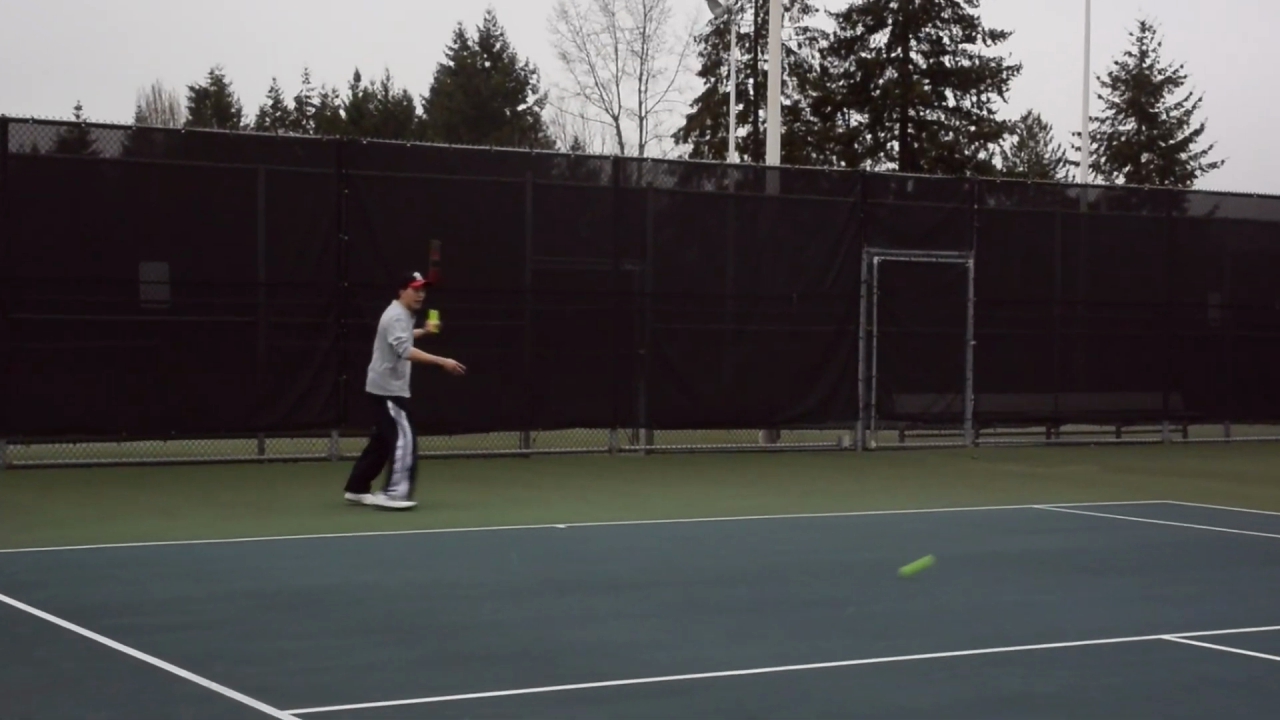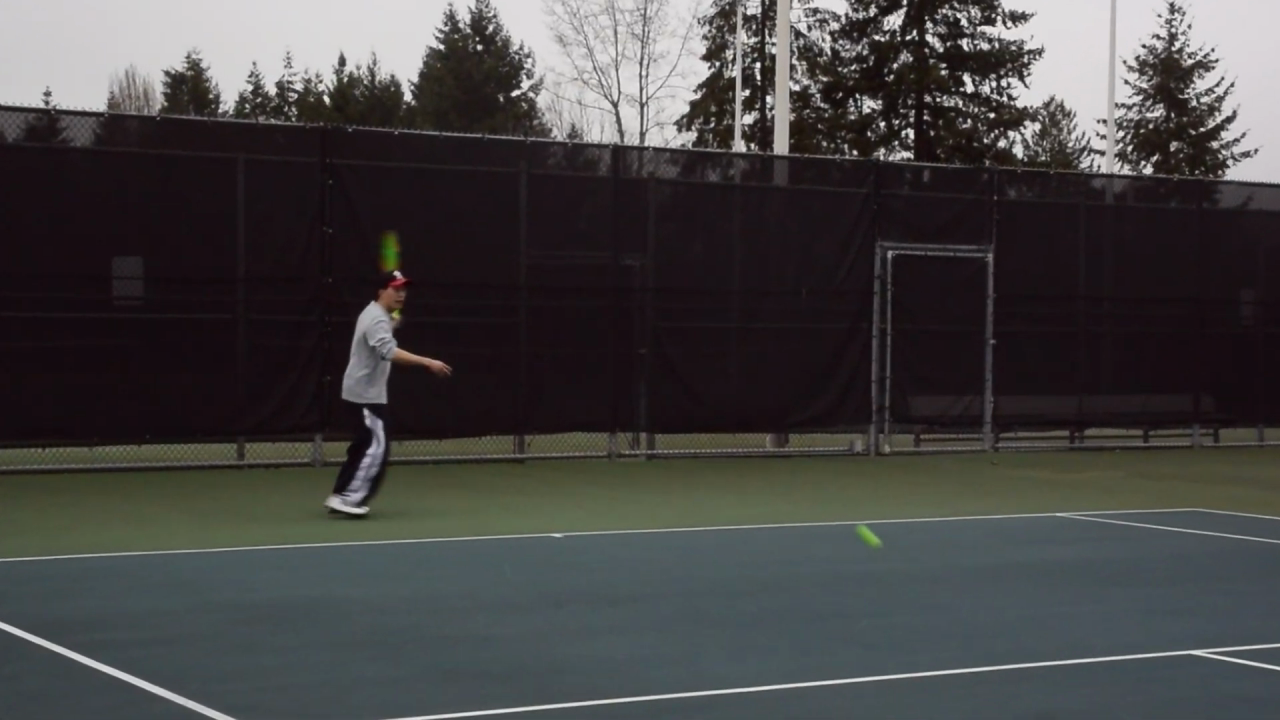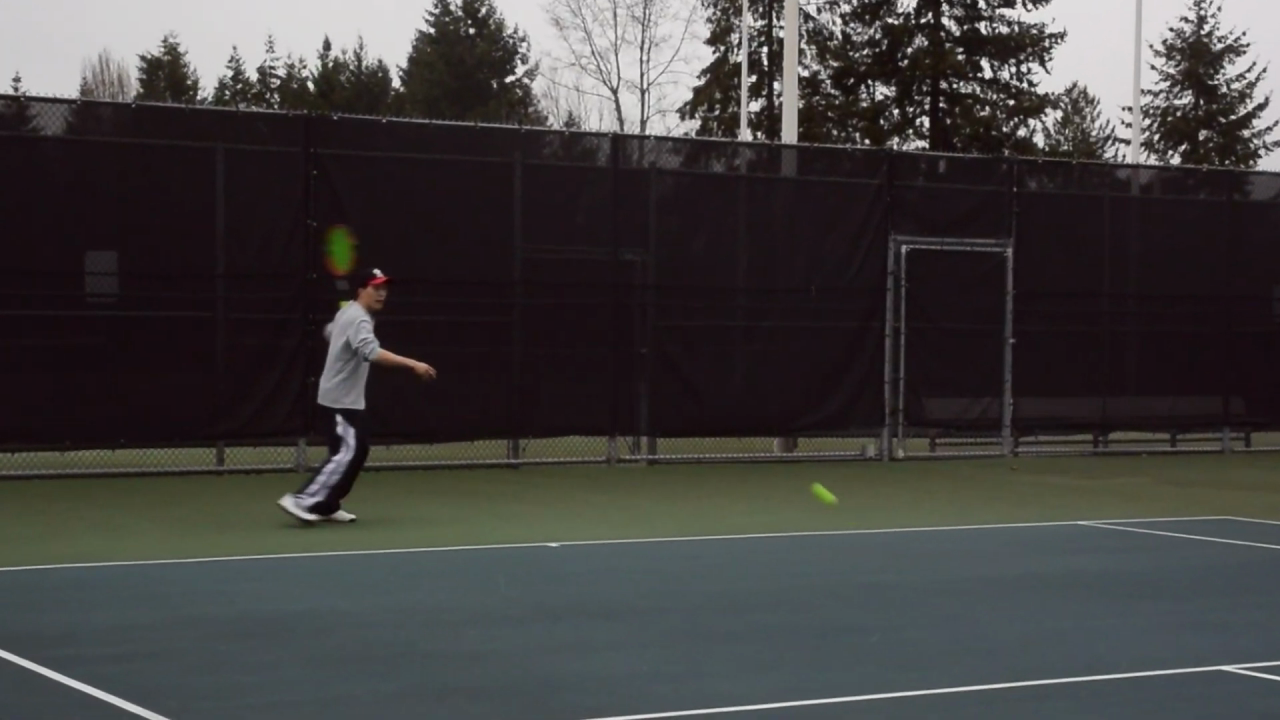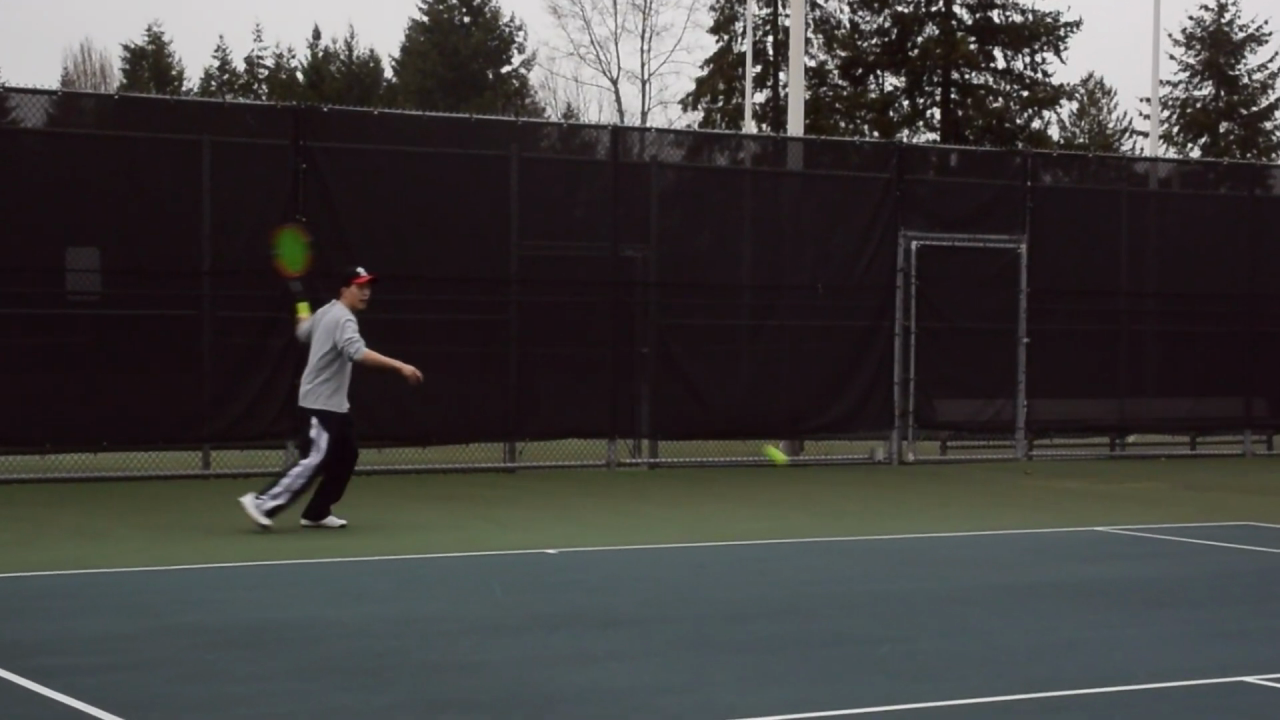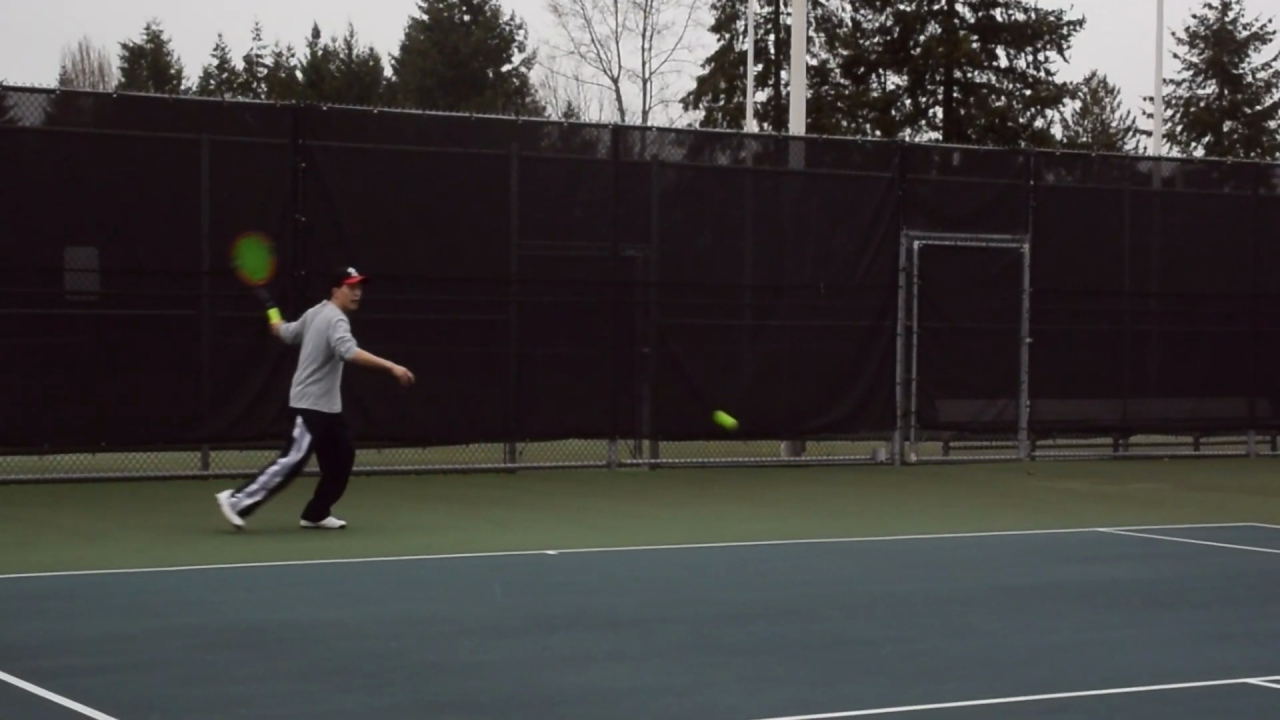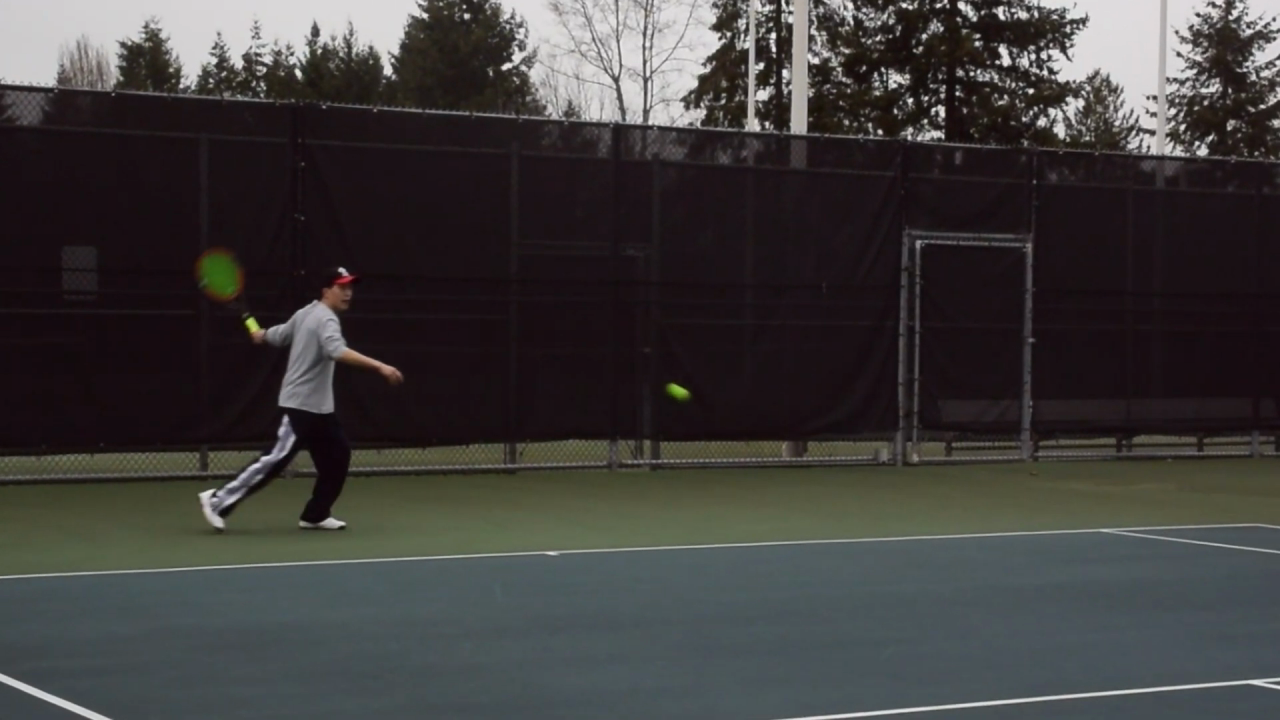
dt=0.1s
person 1, frame 1
left shoulder: (398, 314)
right shoulder: (398, 317)
right elbow: (405, 351)
left wrist: (423, 331)
right wrist: (442, 362)
left hip: (387, 389)
right hip: (388, 390)
left knee: (383, 440)
right knee: (405, 439)
person 1, frame 2
left shoulder: (374, 314)
right shoulder: (377, 319)
right elbow: (389, 352)
left wrist: (389, 325)
right wrist: (428, 363)
left hip: (366, 394)
right hip: (365, 396)
left knee: (365, 447)
right knee: (377, 447)
person 1, frame 3
left shoulder: (348, 312)
right shoulder: (358, 319)
left elbow: (331, 332)
right elbow: (372, 352)
right wrist: (414, 365)
left hip: (348, 400)
right hip: (340, 401)
left knee: (357, 453)
right knee: (345, 455)
left ankle: (325, 507)
right ankle: (301, 502)
person 1, frame 4
left shoulder: (327, 312)
right shoulder: (343, 319)
left elbow: (303, 332)
right elbow: (357, 352)
left wrist: (303, 320)
right wrist: (399, 366)
left hip: (334, 403)
right hip: (321, 403)
left knee: (346, 456)
right knee: (314, 459)
left ankle: (317, 513)
right ankle: (261, 503)
person 1, frame 5
left shoulder: (317, 312)
right shoulder: (335, 319)
left elbow: (289, 334)
right elbow: (349, 352)
left wrist: (278, 326)
right wrist: (392, 367)
left hip: (327, 406)
right hip: (311, 405)
left knee: (342, 458)
right knee: (293, 460)
left ankle: (316, 514)
right ankle: (235, 501)
person 1, frame 6
left shoulder: (307, 313)
right shoulder: (325, 319)
left elbow: (277, 336)
right elbow: (337, 351)
left wrist: (261, 335)
right wrist: (380, 366)
left hip: (318, 406)
right hip: (299, 405)
left knee: (338, 457)
right knee: (276, 459)
left ankle: (316, 515)
right ankle: (218, 501)
